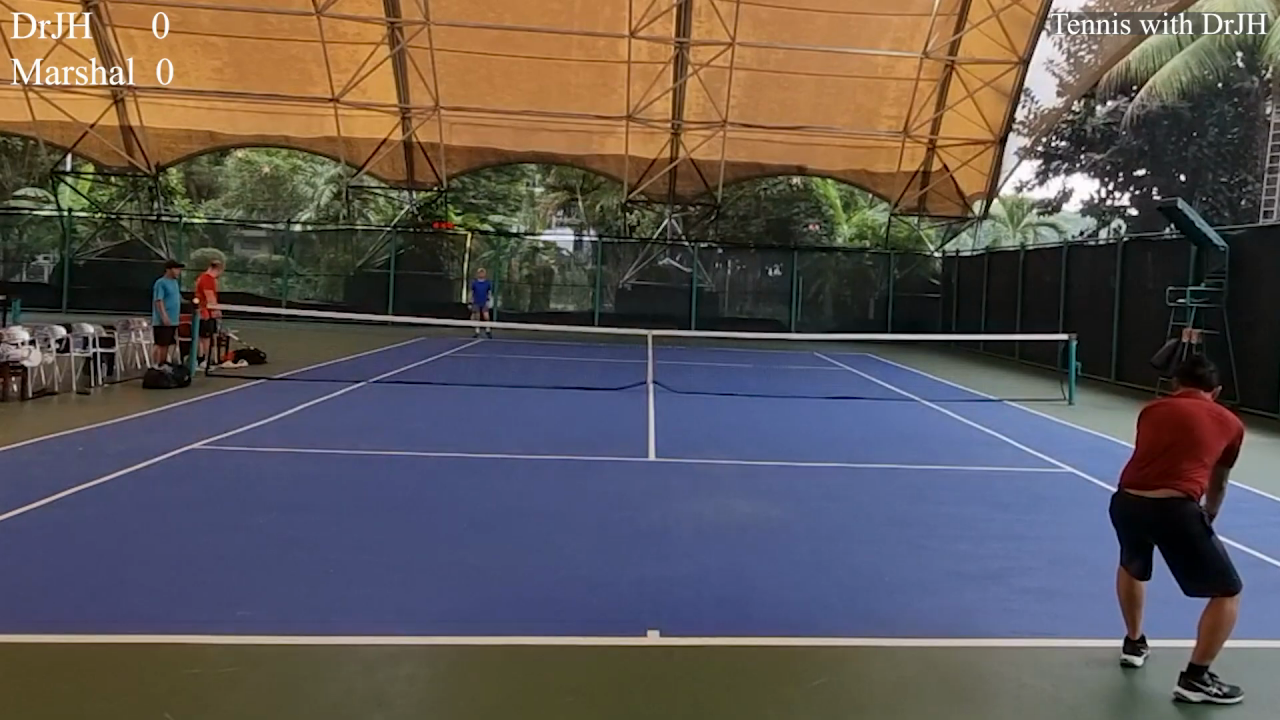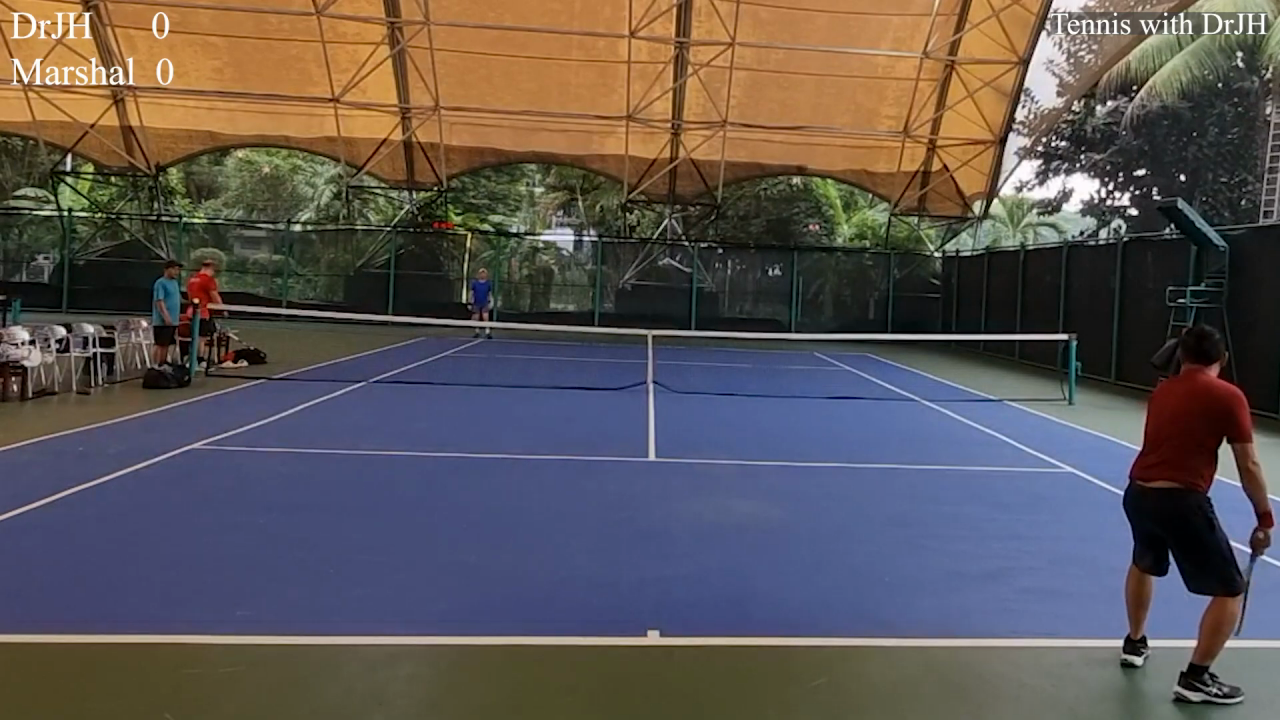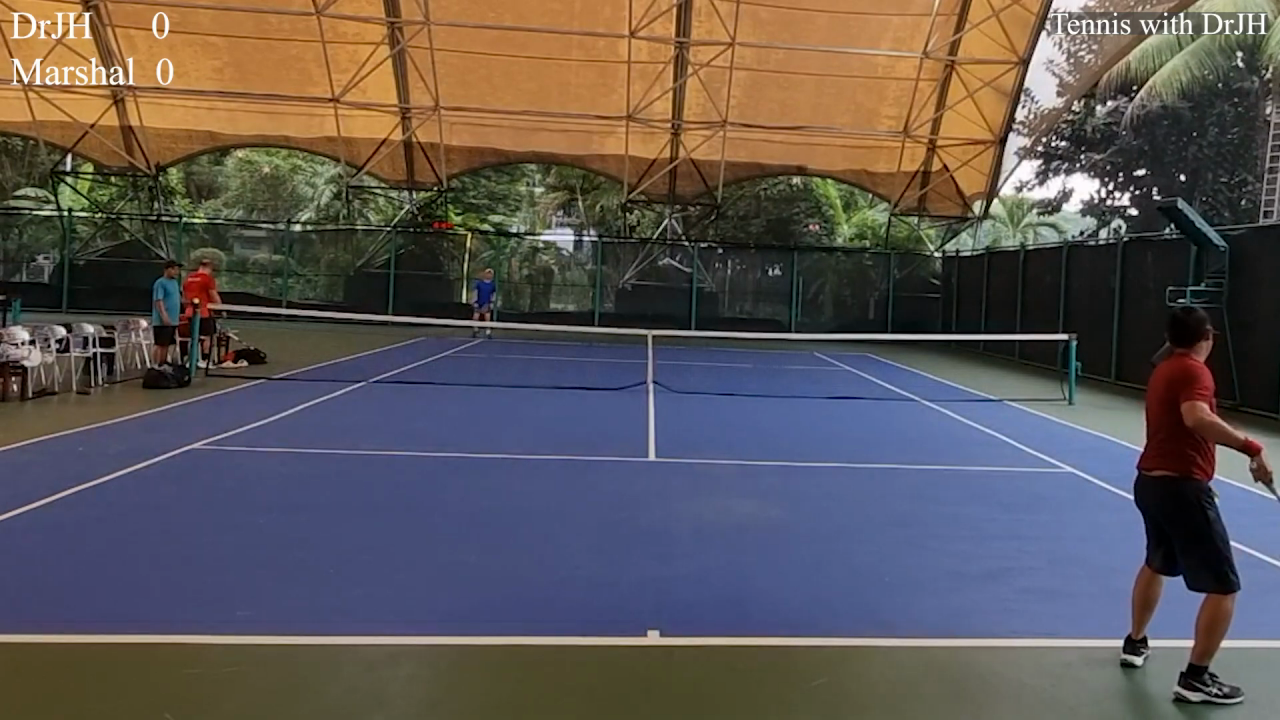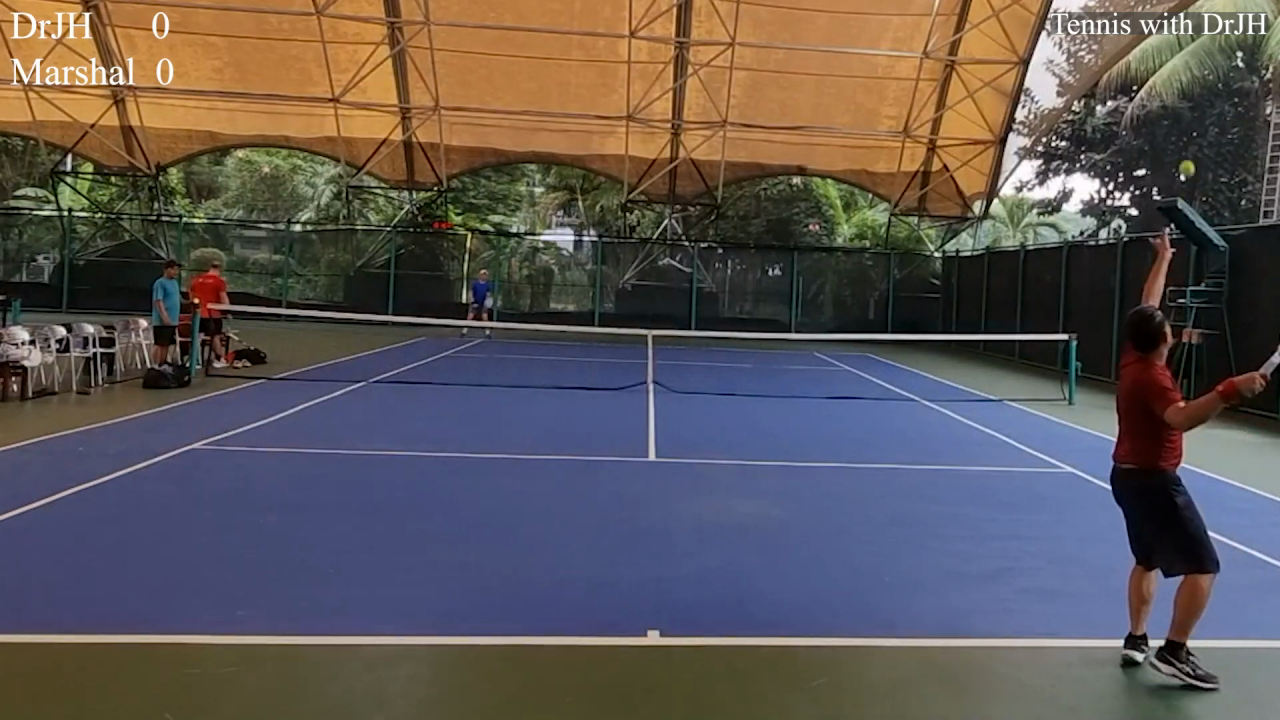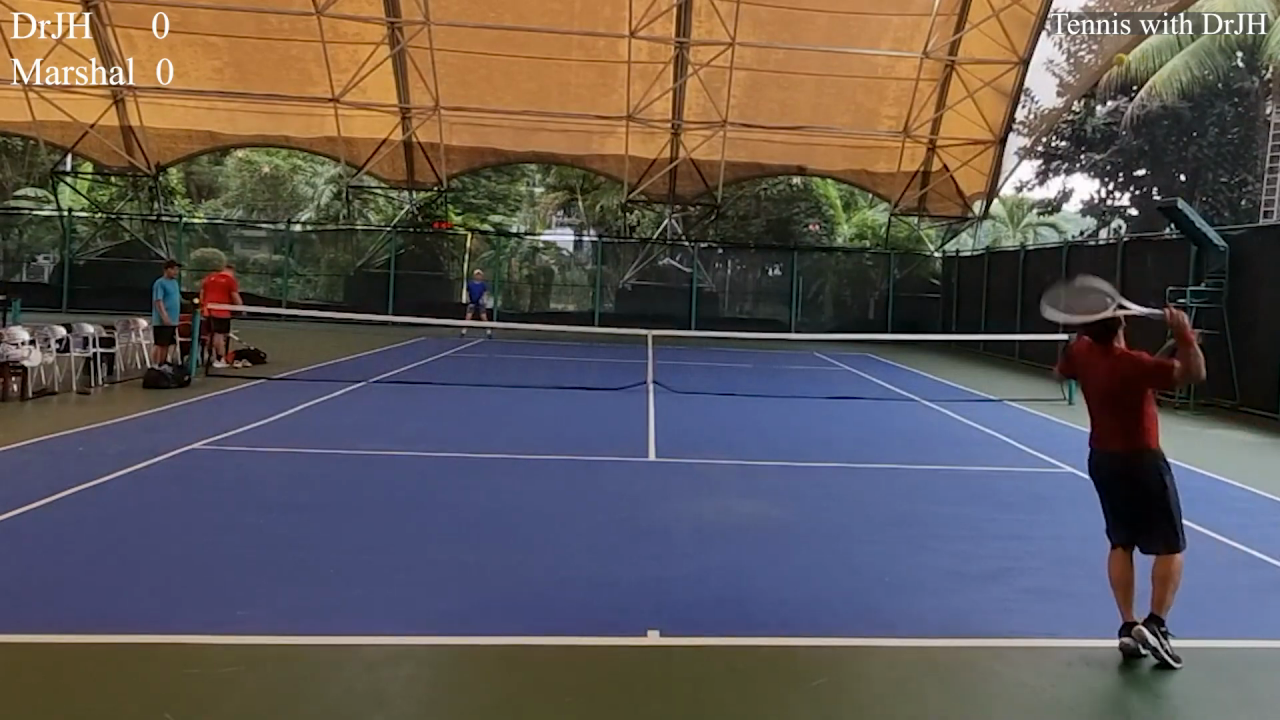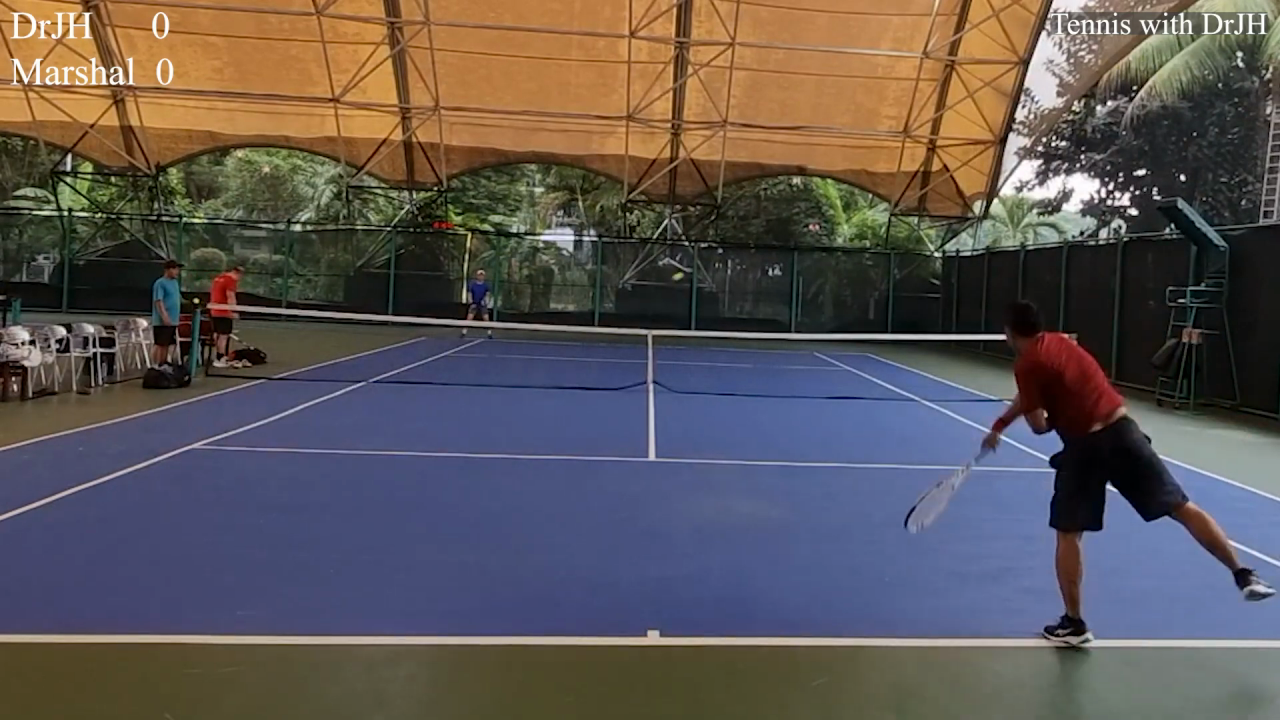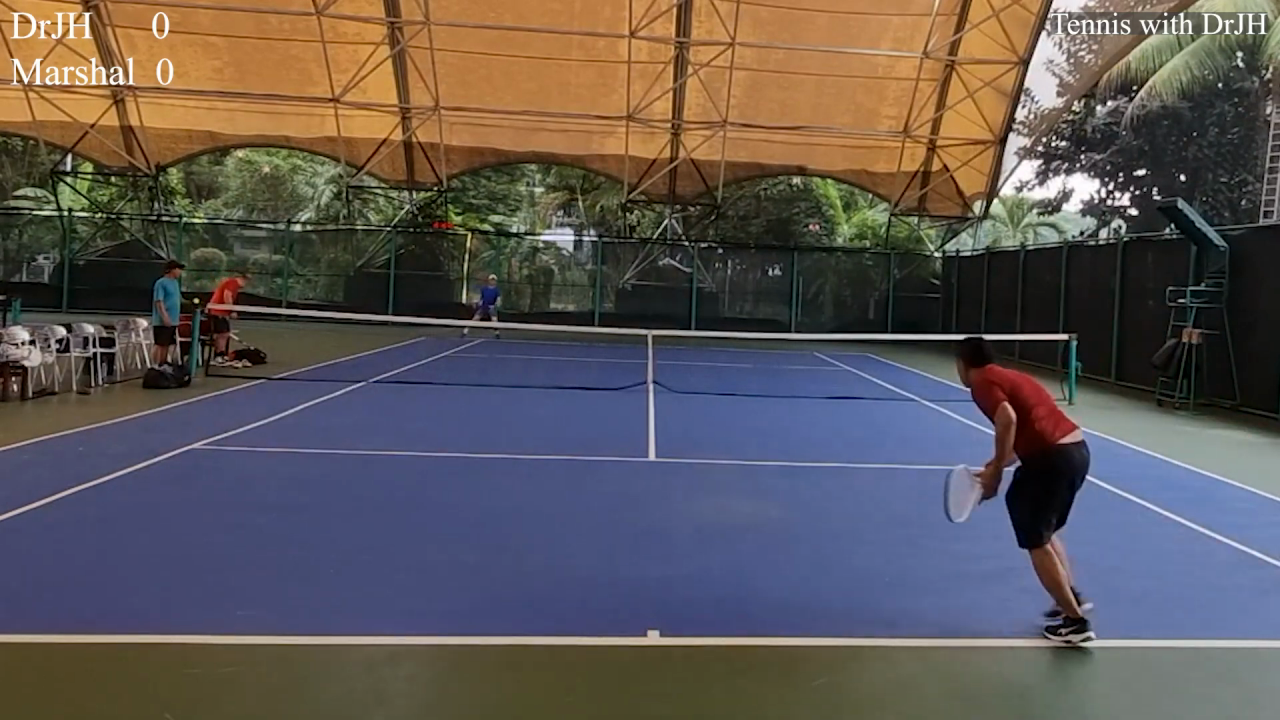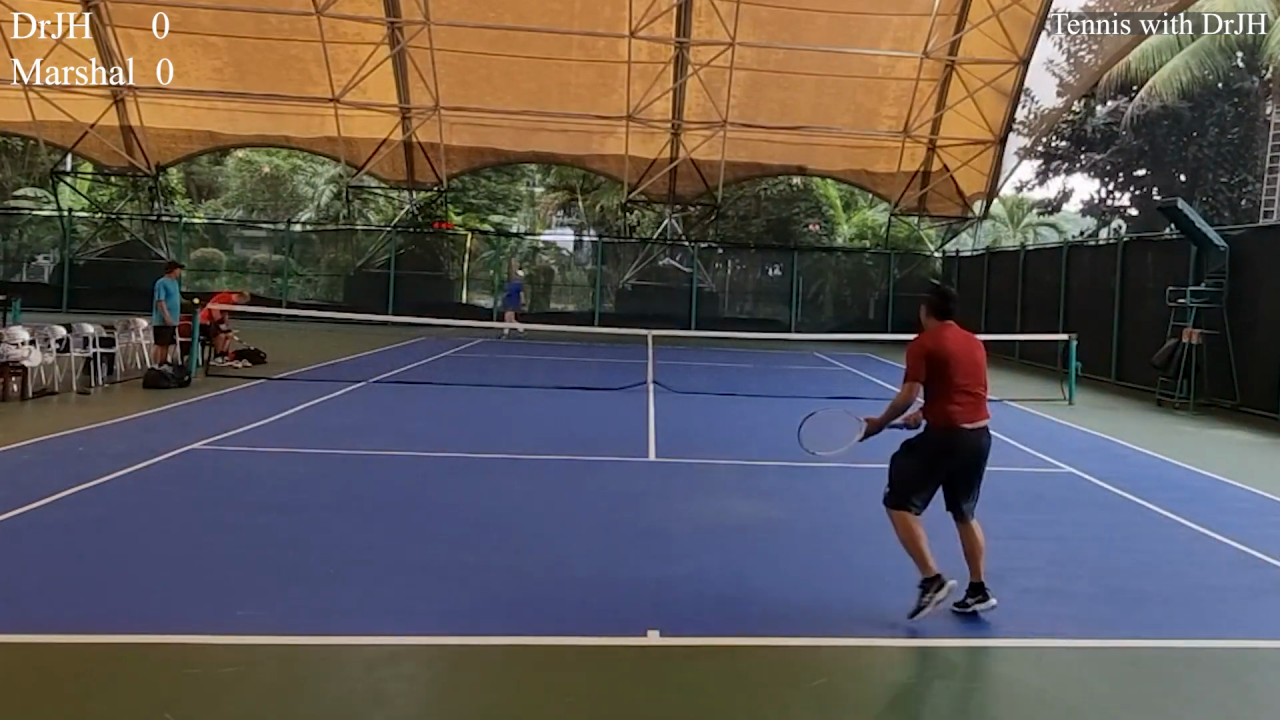
dt=0.4s
person 1, frame 1
left shoulder: (1153, 410)
right shoulder: (1230, 423)
right elbow: (1218, 484)
right wrist: (1207, 518)
left hip: (1128, 502)
right hip: (1175, 509)
left knee: (1132, 567)
right knee: (1227, 592)
left ankle: (1133, 643)
right ankle: (1195, 678)
person 1, frame 2
left shoulder: (1161, 391)
right shoulder: (1229, 396)
right elbow: (1248, 464)
right wrist: (1265, 519)
left hip: (1138, 493)
right hip: (1181, 501)
left knee: (1143, 564)
right knee: (1230, 590)
left ankle: (1134, 643)
right ankle: (1195, 678)
person 1, frame 3
left shoulder: (1163, 371)
right shoulder: (1194, 372)
right elbow: (1196, 419)
right wrist: (1251, 448)
left hip: (1149, 483)
right hip: (1183, 489)
left knee: (1155, 566)
right knee: (1223, 587)
left ankle: (1135, 643)
right ankle: (1195, 677)
person 1, frame 4
left shoulder: (1131, 359)
right shoulder: (1152, 378)
left elbow: (1148, 305)
right elbow: (1182, 418)
left wrist: (1162, 259)
right wrist: (1230, 389)
left hip: (1127, 477)
right hip: (1154, 482)
left knee: (1146, 561)
right knee: (1201, 567)
left ankle: (1135, 640)
right ankle: (1174, 652)
person 1, frame 5
left shoulder: (1081, 351)
right shoulder: (1131, 364)
left elbow: (1061, 369)
right elbow: (1194, 371)
right wrist: (1183, 334)
left hip: (1103, 460)
right hip: (1135, 472)
left knee: (1121, 544)
right knee: (1170, 548)
left ankle: (1129, 626)
right ankle: (1155, 625)
person 1, frame 6
left shoulder: (1027, 365)
right shoulder: (1058, 342)
left elbow: (1037, 423)
left wrist: (1039, 419)
right wrist: (1000, 425)
left hip: (1086, 449)
right hip: (1121, 432)
left knee: (1067, 533)
right knee: (1181, 507)
left ankle: (1073, 622)
right ankle: (1243, 575)
person 1, frame 7
left shoulder: (984, 383)
right shoulder: (1013, 377)
left elbow: (1007, 420)
left wrist: (994, 474)
right wrist: (996, 464)
left hip: (1048, 457)
right hip: (1076, 450)
left knee: (1035, 542)
right knee: (1042, 531)
left ankle: (1075, 622)
right ankle: (1071, 597)
person 1, frame 8
left shoulder: (923, 343)
right shoulder: (975, 343)
left elbow: (908, 394)
left wrist: (880, 423)
right wrist: (925, 412)
left hip: (946, 436)
right hip: (980, 436)
left knee: (899, 506)
right knee: (965, 515)
left ankle: (933, 579)
right ankle: (978, 591)
